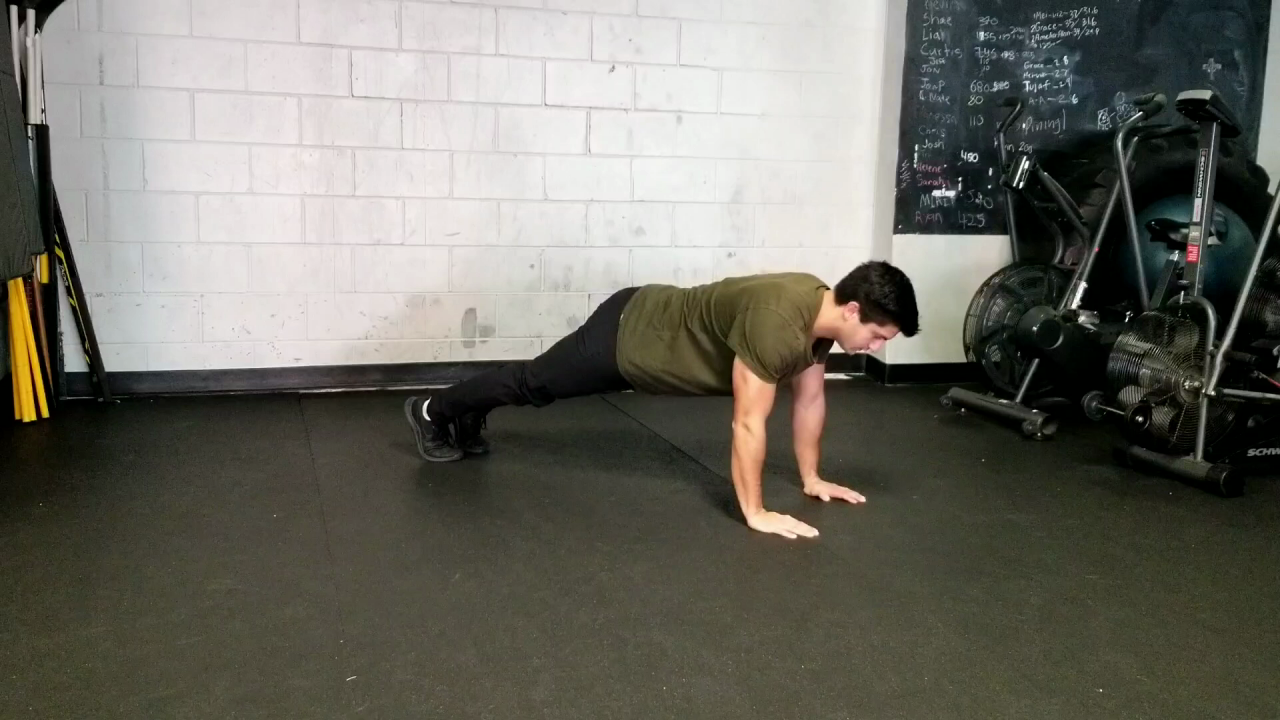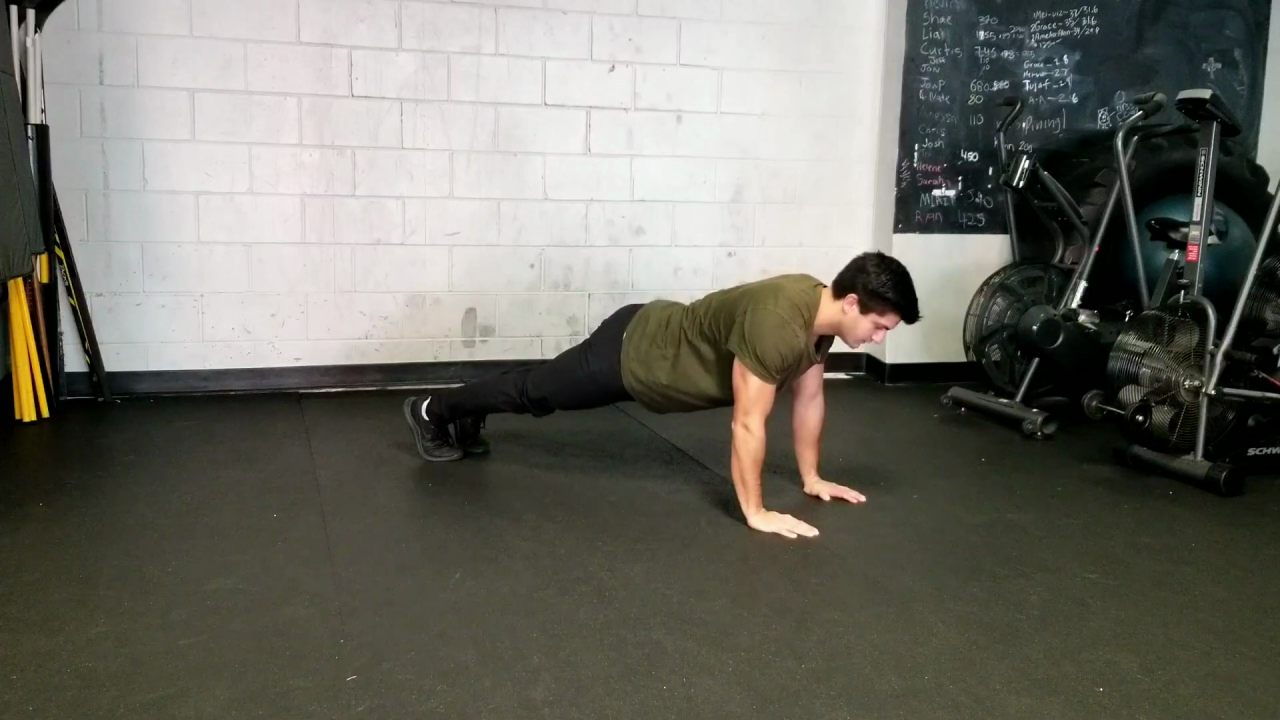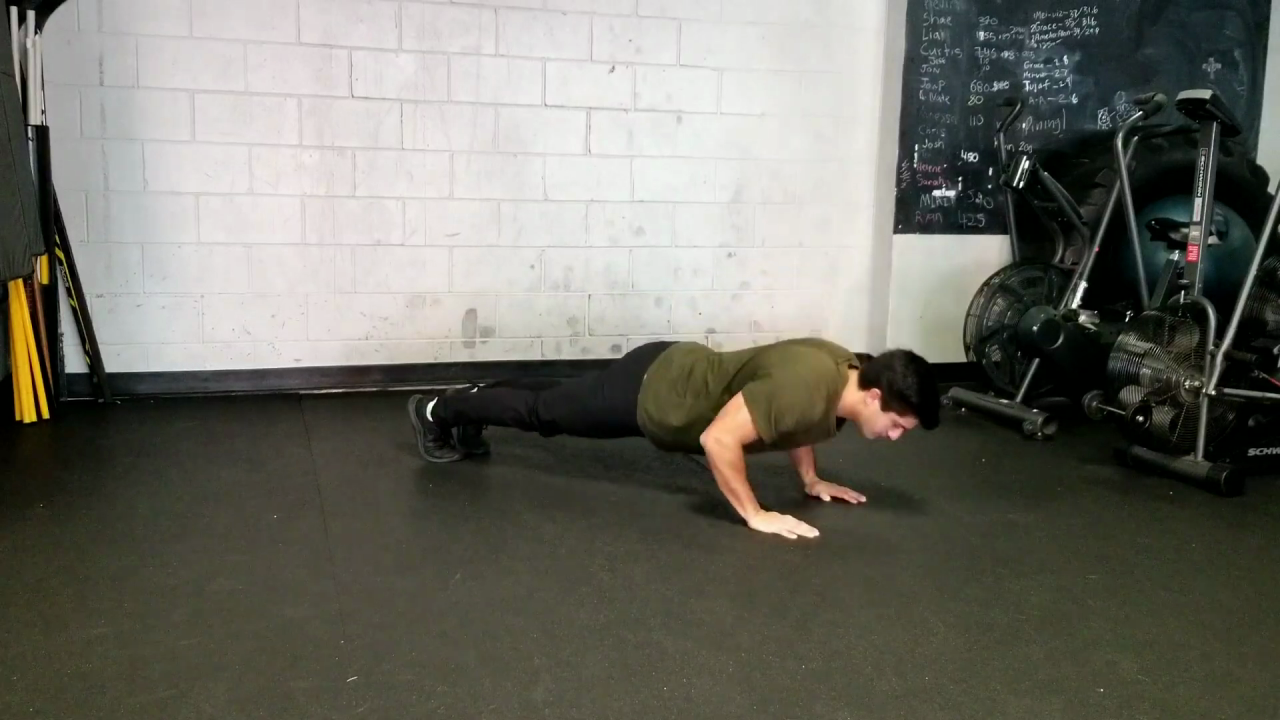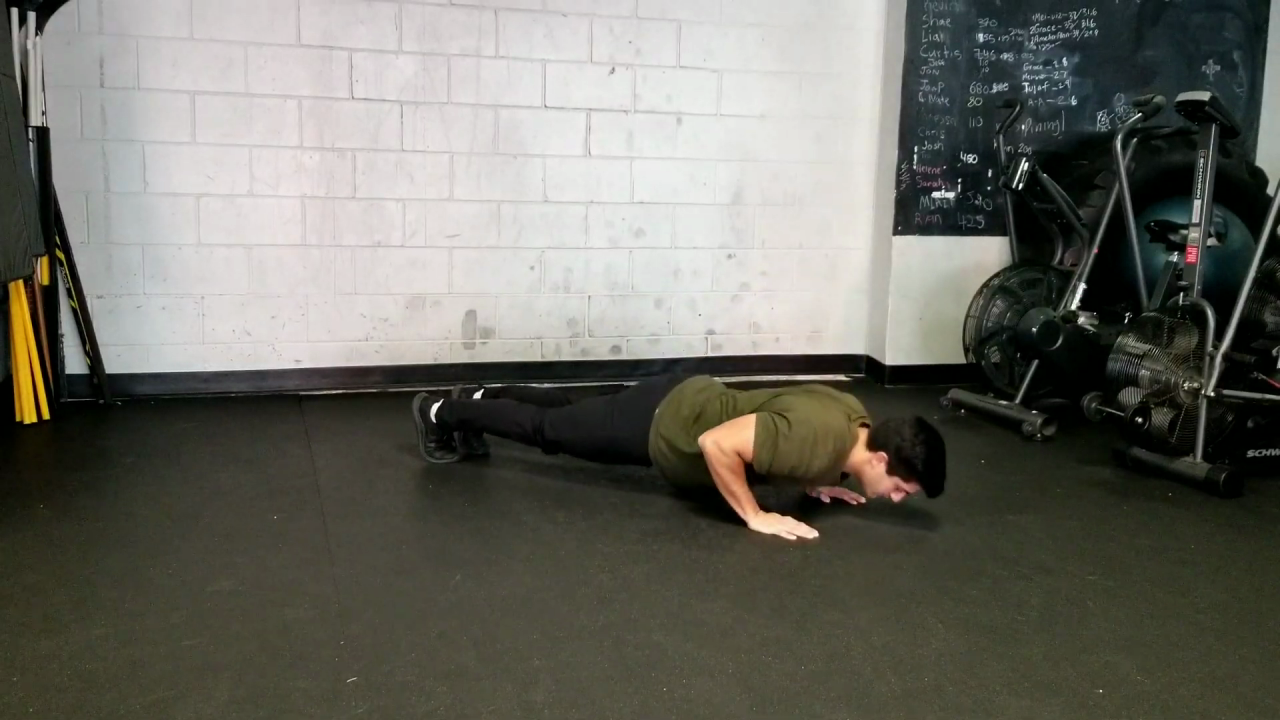
dt=1s
person 1, frame 1
left shoulder: (821, 310)
right shoulder: (779, 324)
left elbow: (810, 398)
right elbow: (747, 423)
left wrist: (811, 478)
right wrist: (755, 512)
left hip: (653, 336)
right hip: (628, 336)
left knee: (545, 387)
right knee: (534, 384)
left ankle: (467, 415)
right ankle: (432, 411)
person 1, frame 2
left shoulder: (820, 311)
right shoulder: (778, 325)
left elbow: (809, 398)
right elbow: (747, 424)
left wrist: (811, 478)
right wrist: (755, 513)
left hip: (657, 342)
right hip: (631, 354)
left knee: (546, 391)
right knee: (535, 393)
left ankle: (464, 414)
right ankle: (432, 411)
person 1, frame 3
left shoulder: (844, 370)
right shoulder: (806, 388)
right elbow: (717, 439)
left wrist: (811, 479)
right wrist: (755, 515)
left hip: (679, 372)
right hip: (651, 394)
left knee: (558, 402)
right knee: (544, 413)
left ankle: (469, 405)
right ankle: (437, 411)
person 1, frame 4
left shoulder: (853, 417)
right shoulder: (819, 442)
right elbow: (716, 444)
left wrist: (813, 482)
right wrist: (756, 516)
left hip: (689, 400)
right hip: (661, 428)
left knee: (566, 414)
right knee: (548, 430)
left ankle: (479, 398)
right ankle: (440, 413)
